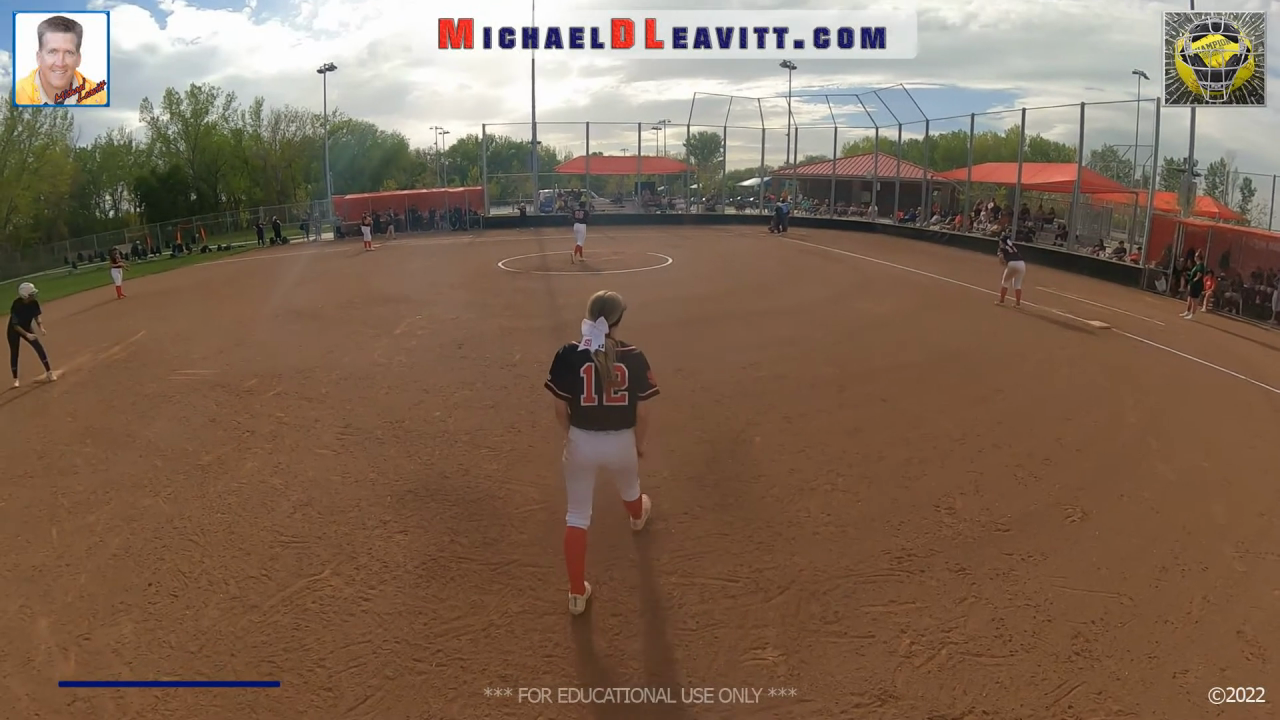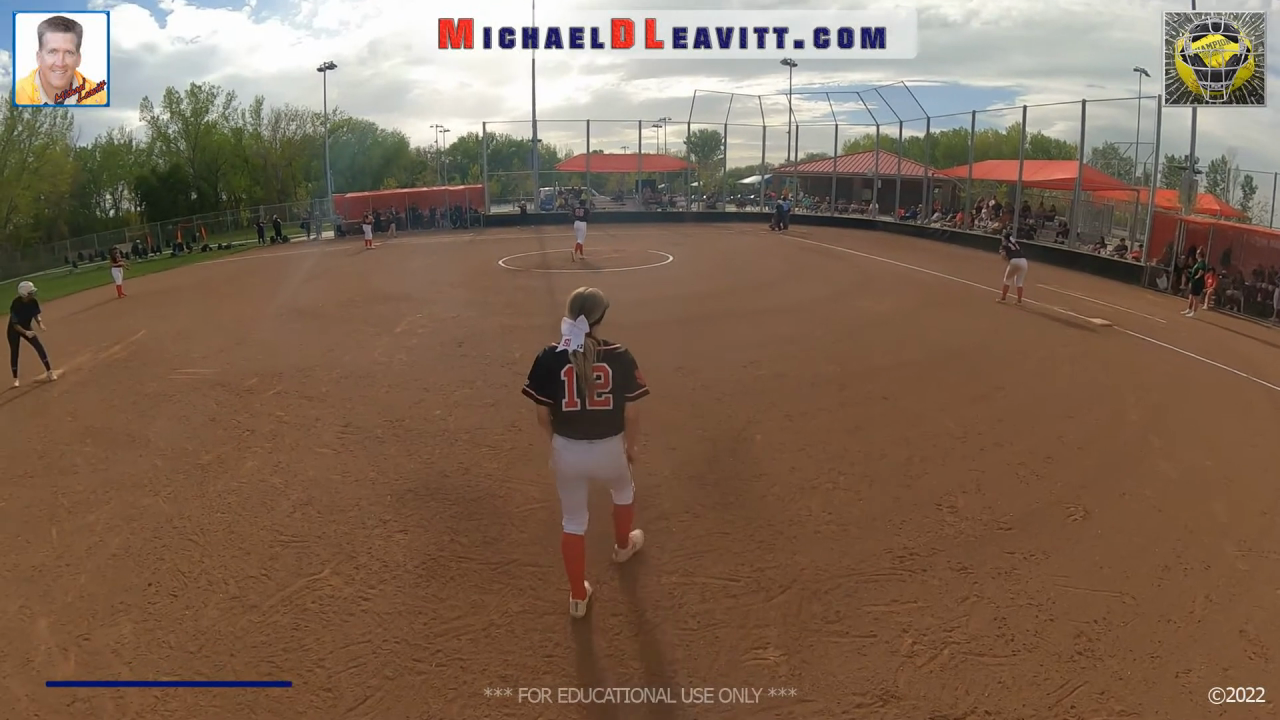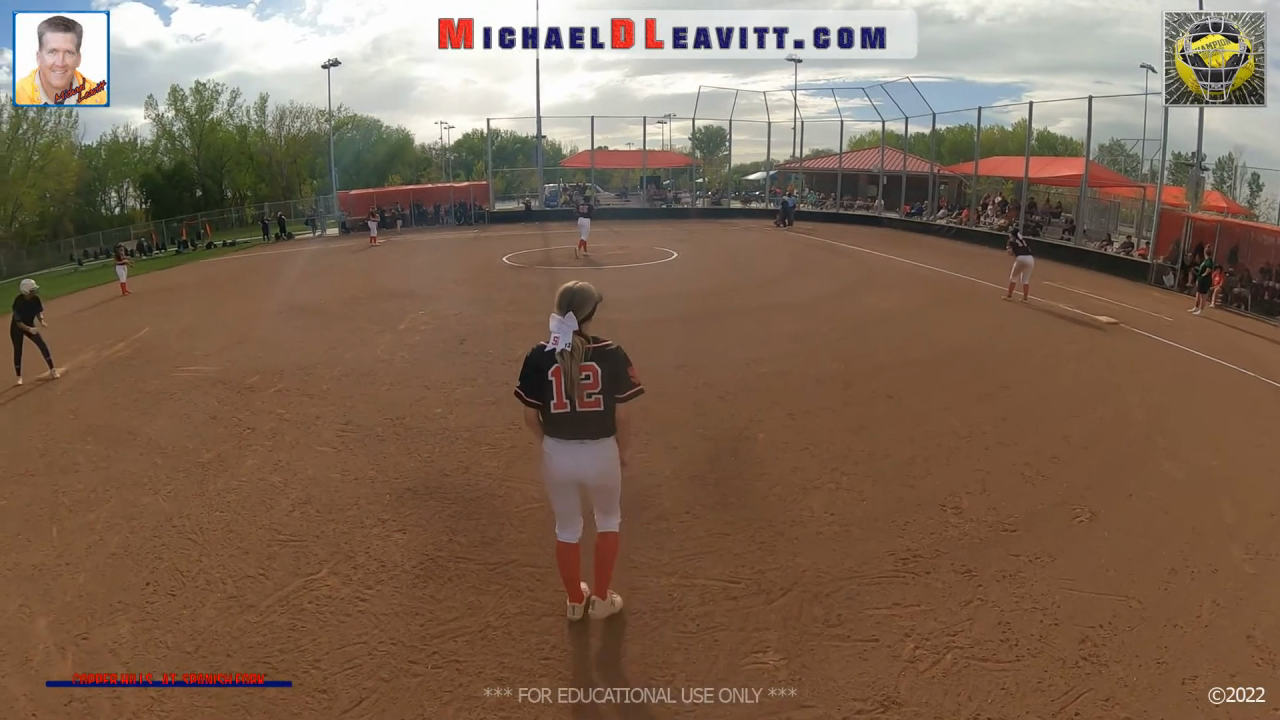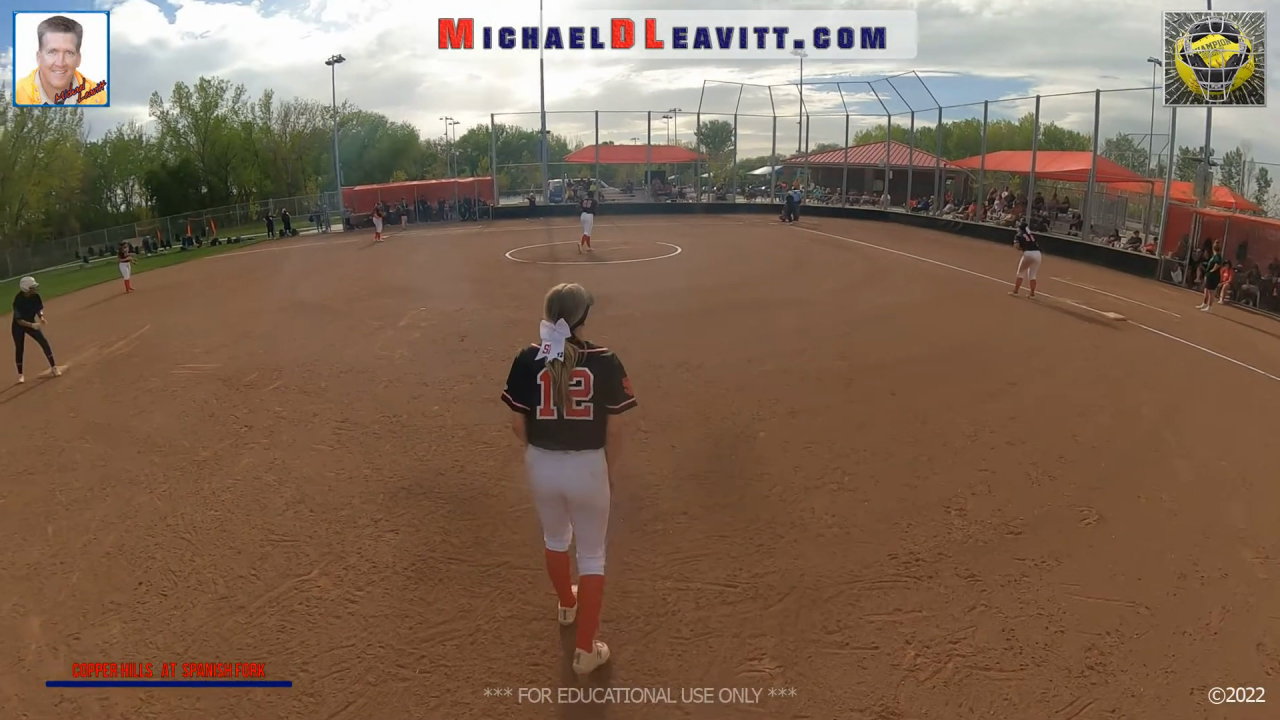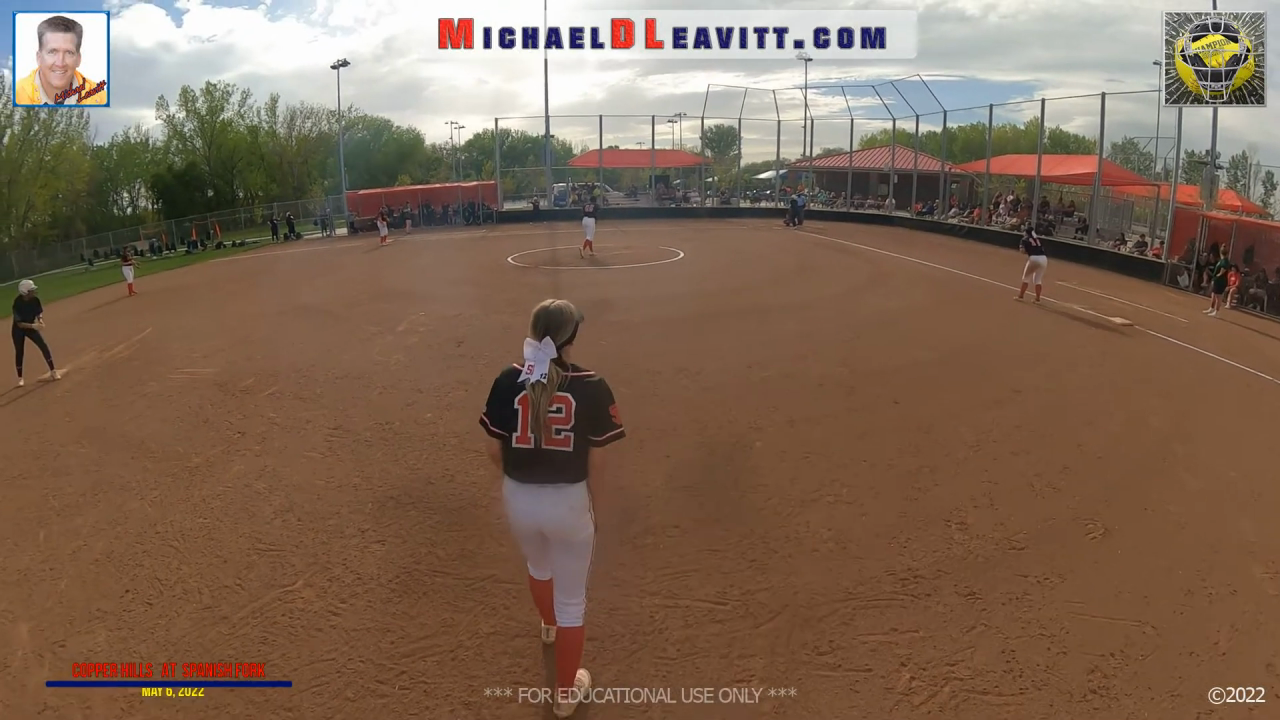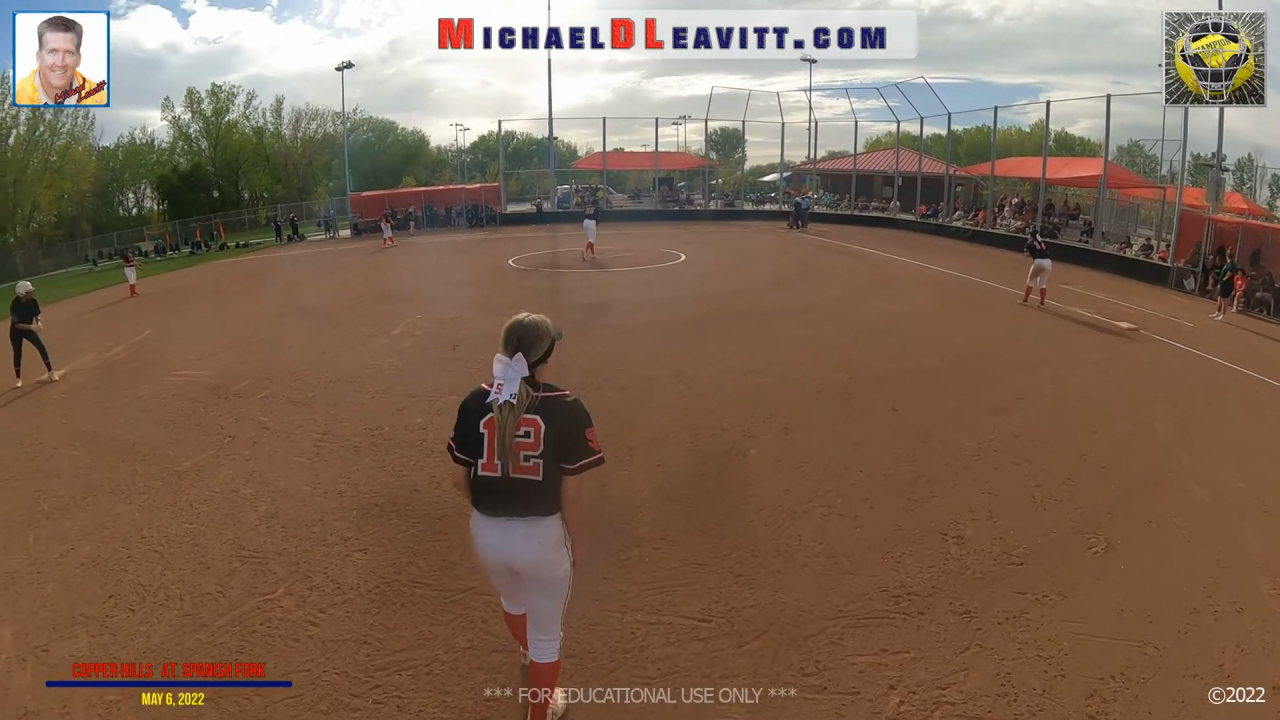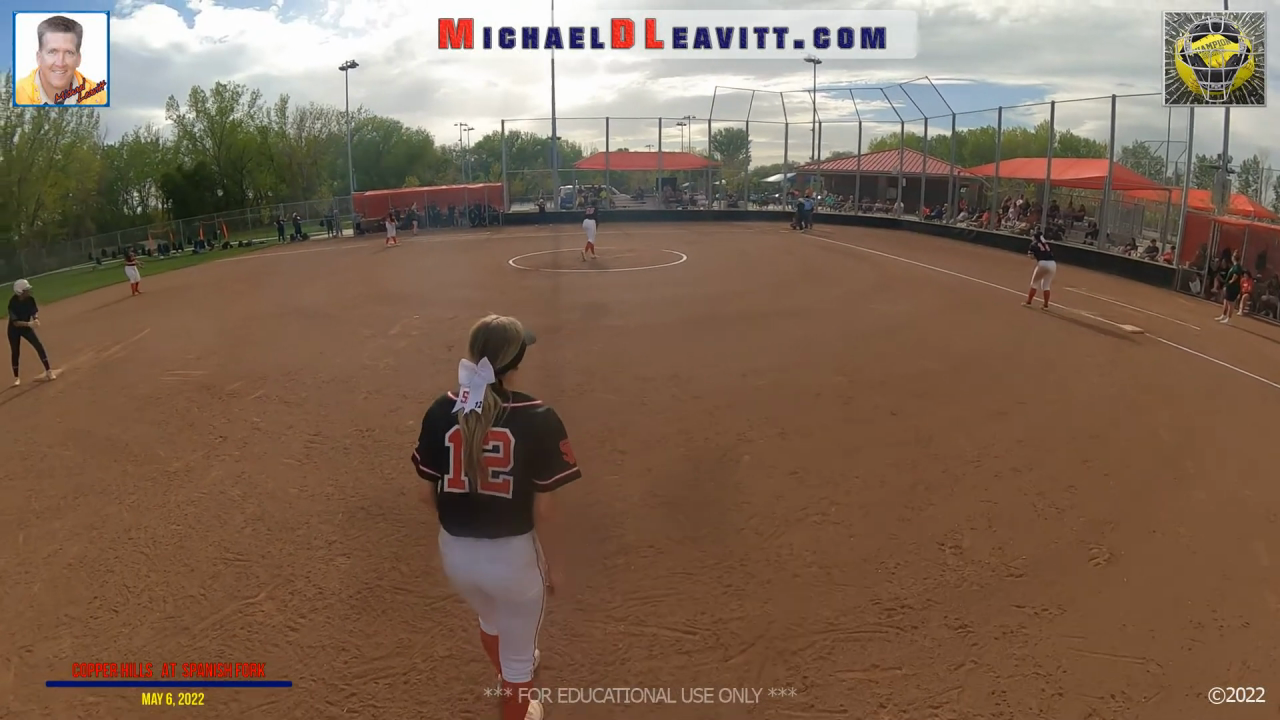
dt=0.2s
person 1, frame 1
left shoulder: (568, 355)
right shoulder: (633, 357)
left elbow: (560, 408)
right elbow: (642, 412)
right wrist: (640, 442)
left hip: (581, 442)
right hip: (620, 441)
left knee: (577, 516)
right knee: (629, 485)
right ankle: (637, 516)
person 1, frame 2
left shoulder: (549, 358)
right shoulder: (619, 357)
left elbow: (542, 414)
right elbow: (630, 414)
right wrist: (631, 446)
left hip: (566, 451)
right hip: (608, 448)
left knee: (573, 522)
right knee: (623, 490)
right ankle: (623, 545)
person 1, frame 3
left shoulder: (539, 356)
right shoulder: (611, 355)
left elbow: (531, 417)
right elbow: (622, 416)
right wrist: (622, 451)
left hip: (557, 455)
right hip: (601, 453)
left knee: (567, 530)
right knee: (608, 519)
person 1, frame 4
left shoulder: (527, 361)
right shoulder: (604, 362)
left elbow: (518, 424)
right elbow: (613, 428)
right wrist: (609, 468)
left hip: (542, 465)
right hip: (588, 466)
left knee: (555, 538)
right knee: (592, 555)
left ankle: (567, 604)
right ankle: (586, 649)
person 1, frame 5
left shoulder: (508, 382)
right shoulder: (592, 387)
left elbow: (494, 450)
right elbow: (595, 461)
right wrist: (593, 503)
left hip: (518, 498)
right hip: (568, 501)
left knee: (538, 566)
right knee: (571, 600)
left ankle: (549, 625)
person 1, frame 6
left shoulder: (475, 403)
right shoulder: (566, 409)
left elbow: (460, 480)
right elbow: (570, 493)
right wrist: (574, 539)
left hip: (487, 532)
right hip: (542, 535)
left knee: (512, 598)
right knee: (546, 638)
left ankle: (526, 648)
person 1, frame 7
left shoulder: (441, 412)
right shoulder: (538, 419)
left elbow: (428, 494)
right elbow: (542, 510)
right wrist: (551, 562)
left hip: (455, 552)
right hip: (513, 555)
left knee: (489, 620)
right knee: (518, 656)
left ankle: (507, 677)
